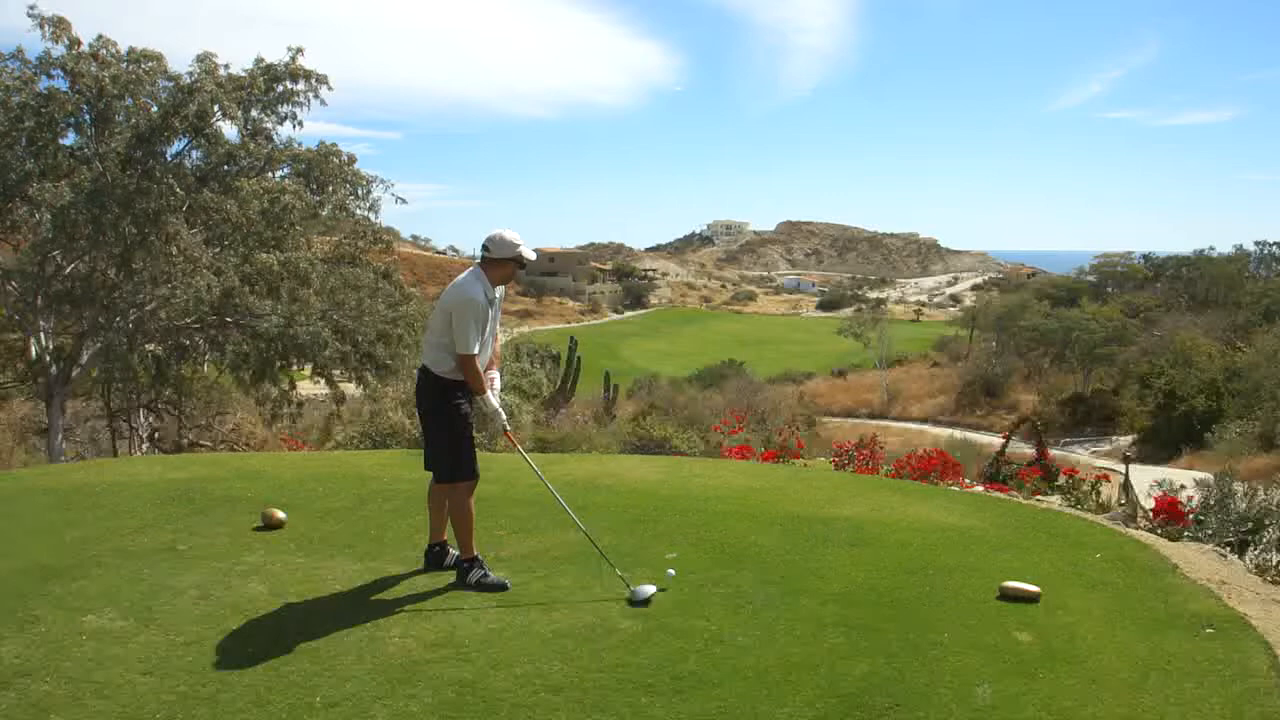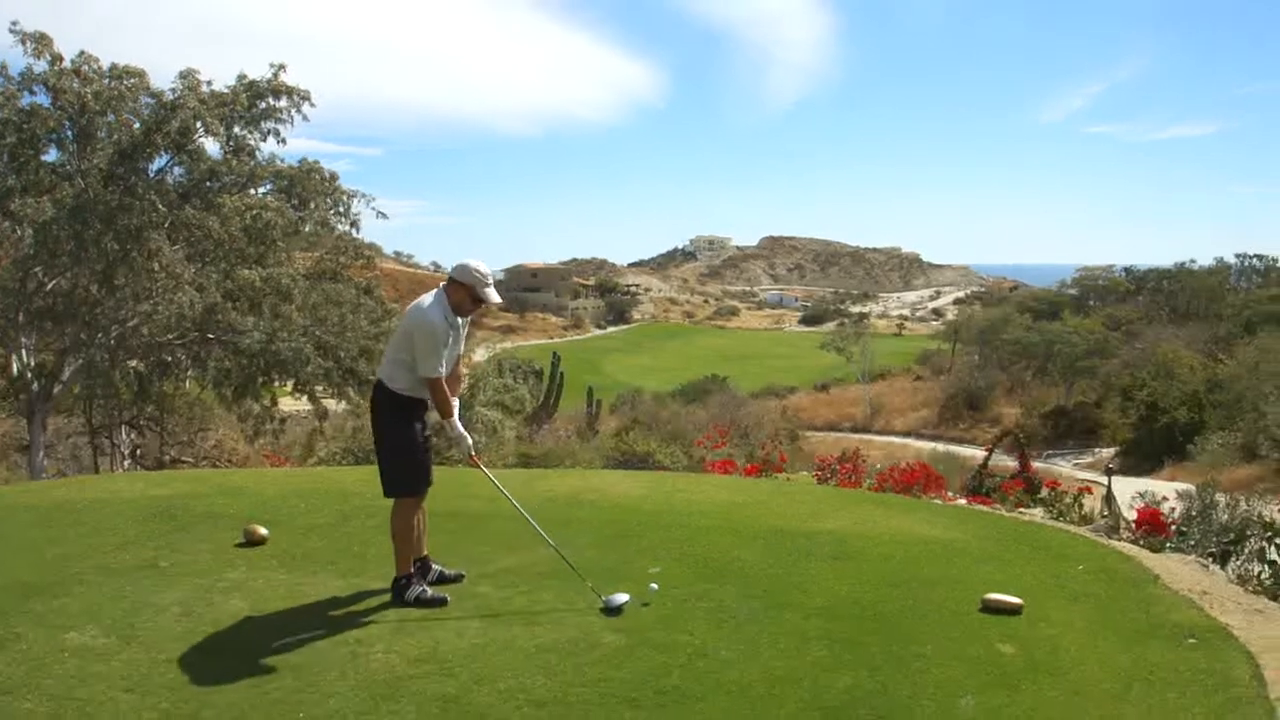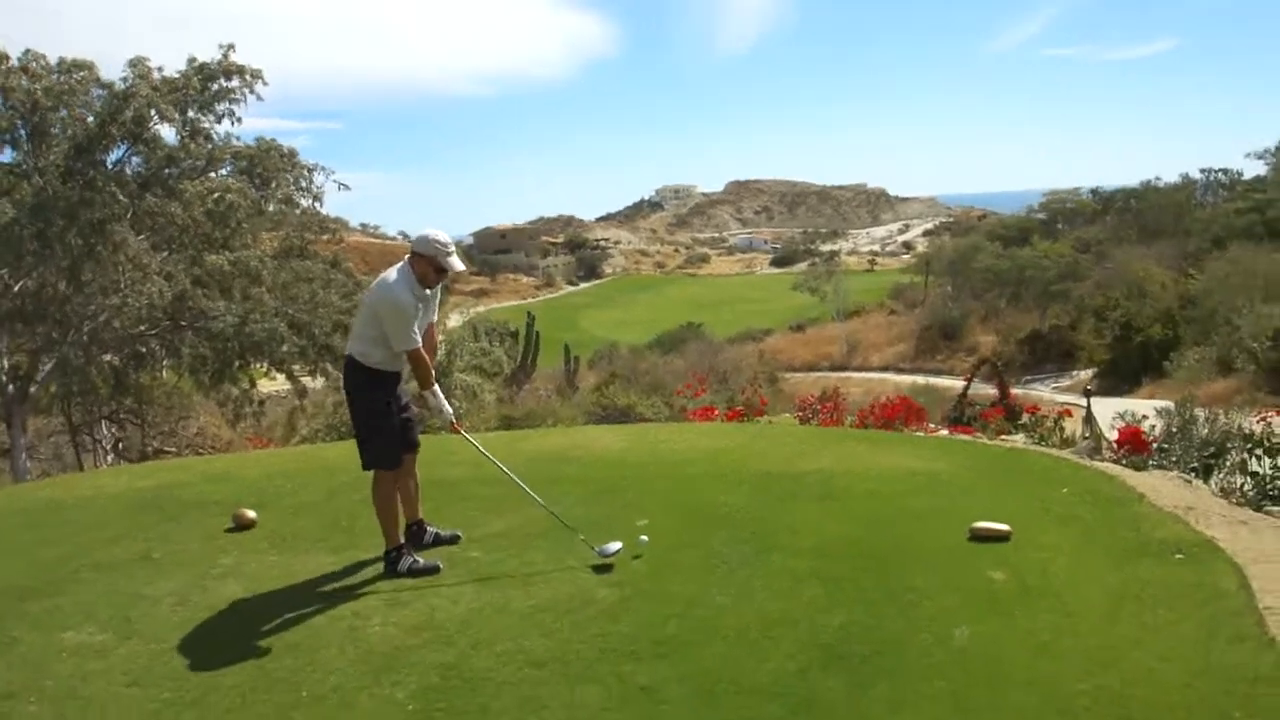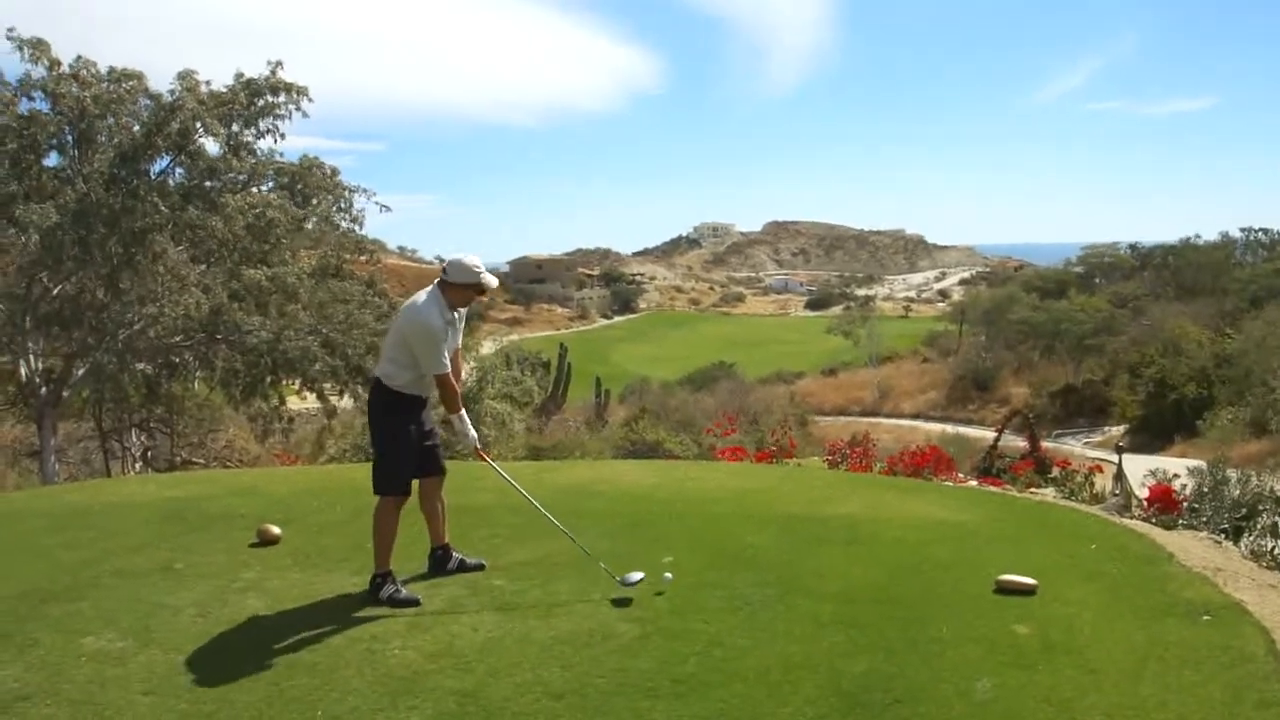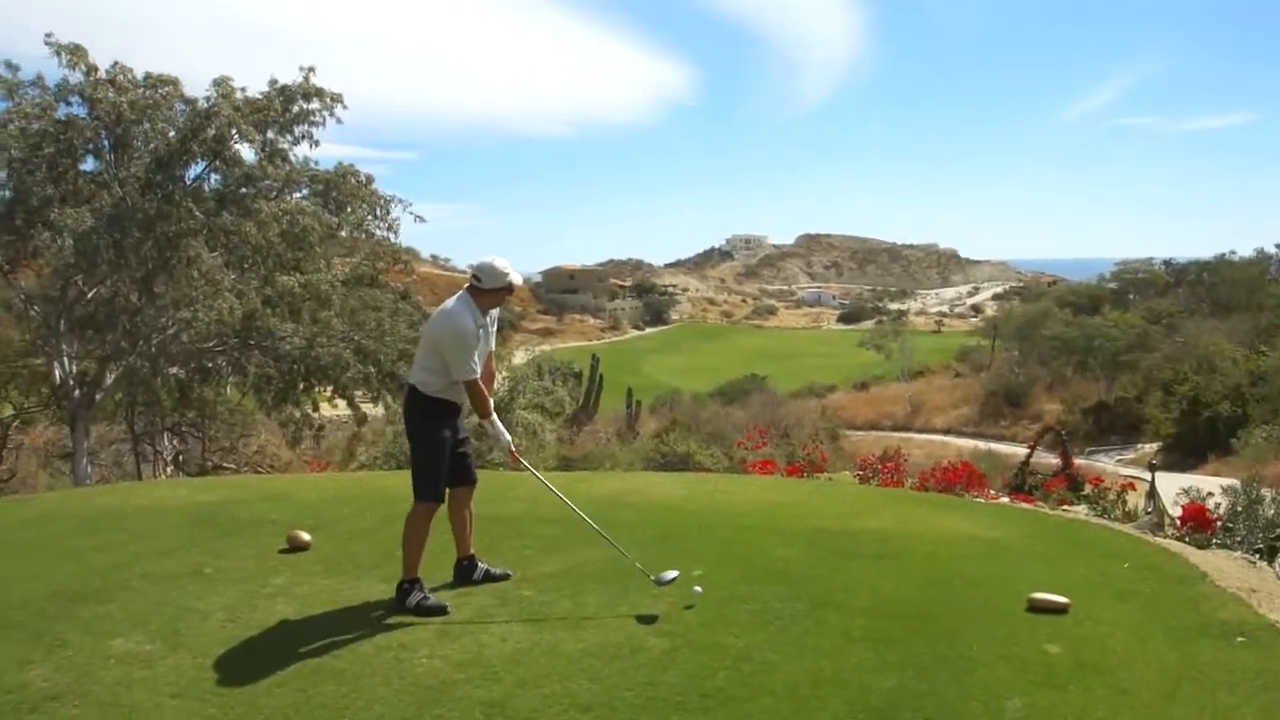
dt=0.5s
person 1, frame 1
left shoulder: (493, 289)
right shoulder: (470, 296)
left elbow: (492, 339)
right elbow: (466, 360)
left wrist: (494, 379)
right wrist: (488, 402)
left hip: (452, 386)
right hip: (443, 388)
left knee: (444, 474)
right knee: (461, 479)
left ankle: (437, 548)
right ankle: (469, 564)
person 1, frame 2
left shoulder: (458, 312)
right shoulder: (430, 319)
left elbow: (454, 364)
right elbow: (435, 384)
left wrist: (454, 407)
right wrist: (456, 430)
left hip: (413, 403)
right hip: (395, 403)
left knee: (418, 490)
right knee: (409, 494)
left ankle: (421, 564)
right ankle: (404, 581)
person 1, frame 3
left shoulder: (429, 283)
right shoulder: (395, 295)
left elbow: (430, 335)
right elbow: (415, 355)
left wrist: (431, 385)
right wrist: (437, 399)
left hip: (390, 375)
right hip: (367, 378)
left knee: (407, 454)
right knee: (387, 466)
left ankle: (416, 529)
right ankle: (395, 552)
person 1, frame 4
left shoulder: (454, 307)
right shoulder: (425, 318)
left elbow: (454, 360)
right elbow: (444, 380)
left wrist: (456, 412)
right wrist: (463, 424)
left hip: (416, 400)
right hip: (392, 402)
left knee: (433, 477)
right knee: (395, 492)
left ankle: (441, 554)
right ankle: (381, 578)
person 1, frame 5
left shoulder: (485, 312)
right shoulder: (457, 323)
left elbow: (487, 364)
right elbow: (473, 384)
left wrist: (488, 412)
right wrist: (495, 426)
left hip: (450, 407)
right hip: (428, 408)
left knee: (463, 486)
right knee: (428, 498)
left ankle: (467, 564)
right ankle: (408, 584)
